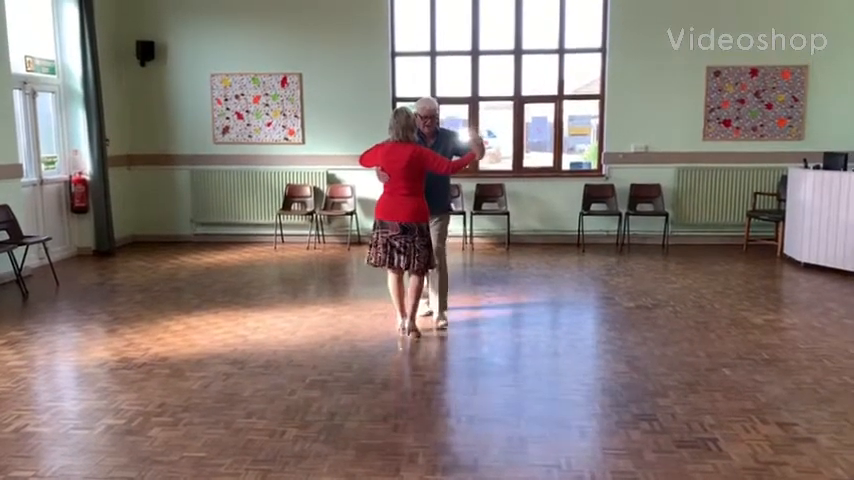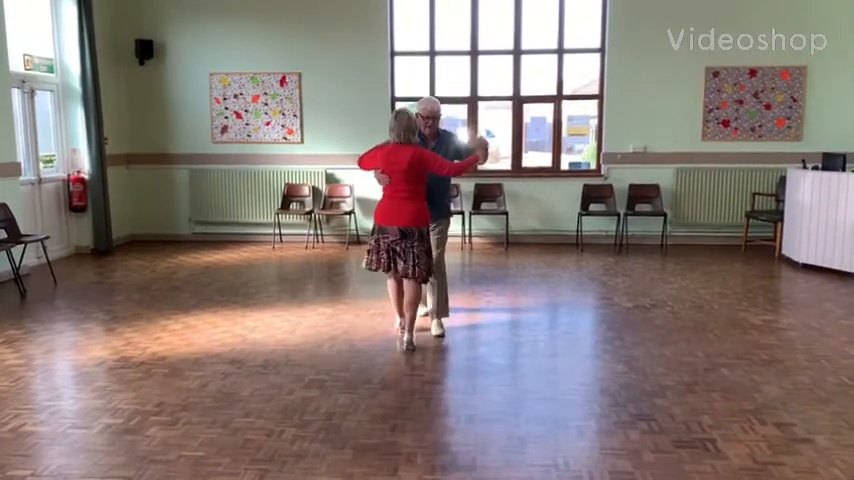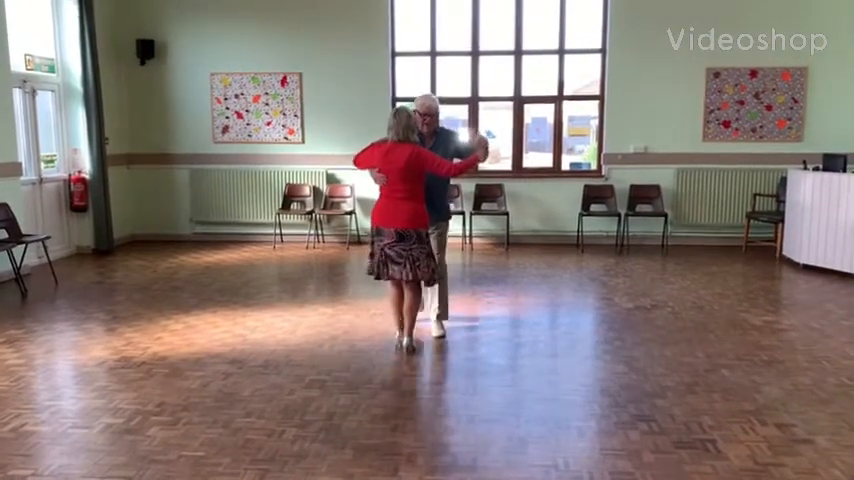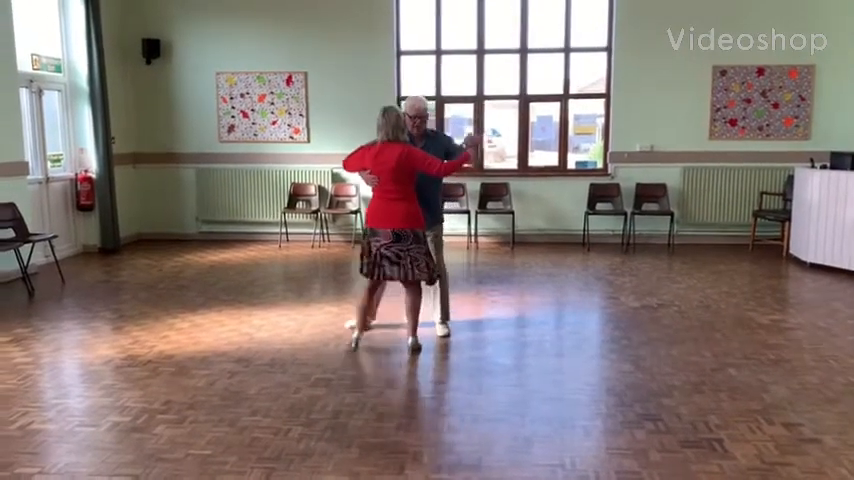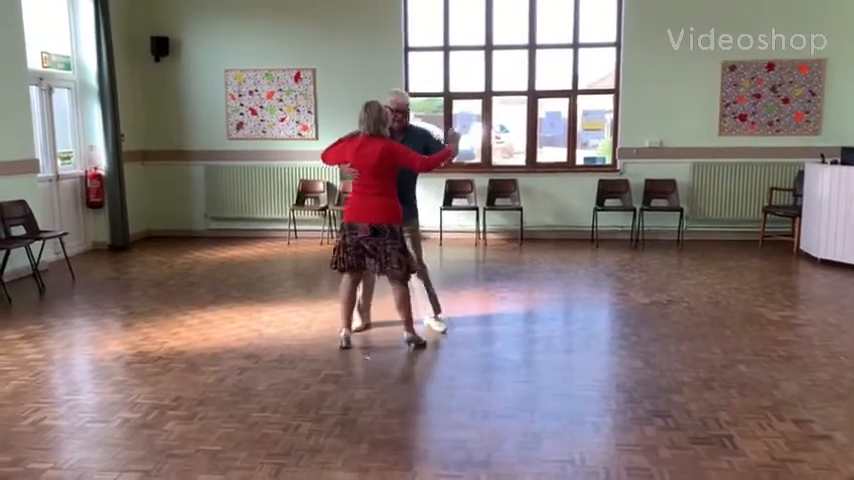
dt=0.3s
person 1, frame 1
left shoulder: (383, 150)
right shoulder: (418, 153)
left elbow: (363, 160)
right elbow: (449, 167)
right wrist: (474, 154)
left hip: (386, 216)
right hip: (412, 216)
left knee: (394, 269)
right knee: (416, 270)
left ankle: (401, 319)
right ankle: (410, 319)
person 1, frame 2
left shoulder: (382, 152)
right shoulder: (419, 155)
left elbow: (362, 162)
right elbow: (451, 169)
right wrist: (477, 158)
left hip: (386, 219)
right hip: (413, 221)
left knee: (393, 273)
right knee: (413, 277)
left ankle: (400, 319)
right ankle: (408, 333)
person 1, frame 3
left shoulder: (379, 151)
right shoulder: (417, 154)
left elbow: (357, 161)
right elbow: (450, 170)
right wrist: (477, 157)
left hip: (383, 221)
right hip: (411, 222)
left knee: (395, 280)
right knee: (413, 281)
left ankle: (400, 331)
right ankle: (408, 337)
person 1, frame 4
left shoulder: (370, 153)
right shoulder: (408, 153)
left elbow: (347, 164)
right elbow: (441, 169)
right wrist: (468, 155)
left hip: (377, 222)
right hip: (406, 223)
left knee: (374, 281)
right knee: (411, 281)
left ankle: (358, 332)
right ankle: (412, 337)
person 1, frame 5
left shoulder: (350, 146)
right shoulder: (390, 148)
left elbow: (326, 157)
right elbow: (423, 164)
right wrist: (450, 150)
left hip: (356, 217)
right hip: (385, 218)
left knee: (351, 275)
right knee: (397, 276)
left ankle: (345, 332)
right ankle: (410, 332)
person 2, frame 1
left shoulder: (449, 138)
left elbow: (470, 155)
right wrist: (380, 172)
left hip: (438, 208)
left knee: (437, 255)
left ankle: (439, 309)
right ankle: (426, 298)
person 2, frame 2
left shoulder: (450, 140)
left elbow: (472, 159)
left wrist: (481, 148)
right wrist: (379, 175)
left hip: (438, 212)
left knee: (435, 261)
left ankle: (437, 316)
right ankle: (427, 302)
person 2, frame 3
left shoulder: (449, 139)
left elbow: (473, 157)
left wrist: (480, 147)
right wrist: (375, 174)
left hip: (437, 214)
left knee: (437, 265)
left ankle: (437, 319)
person 2, frame 4
left shoulder: (440, 141)
left wrist: (471, 149)
right wrist: (366, 175)
left hip: (430, 216)
left knee: (436, 267)
left ankle: (441, 319)
right ankle: (367, 314)
person 2, frame 5
left shoulder: (419, 136)
right wrist: (347, 168)
left hip: (405, 211)
left knee: (416, 263)
left ankle: (434, 313)
right ankle: (363, 314)
